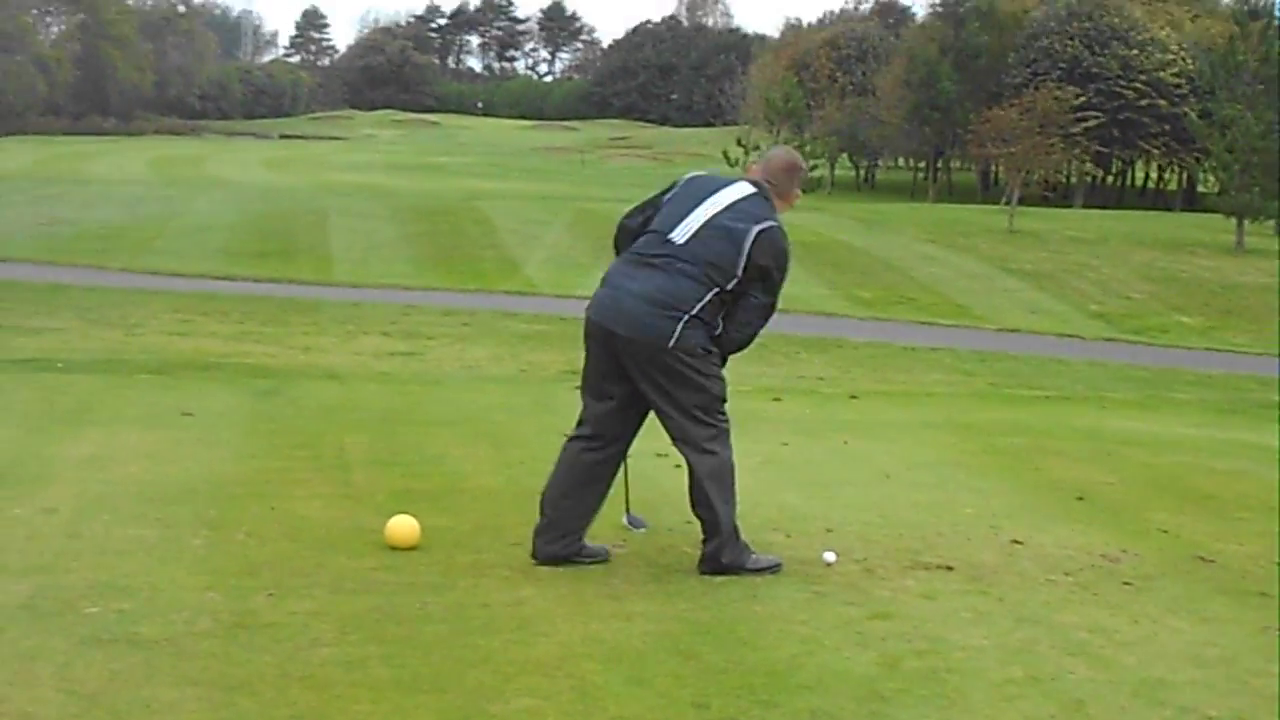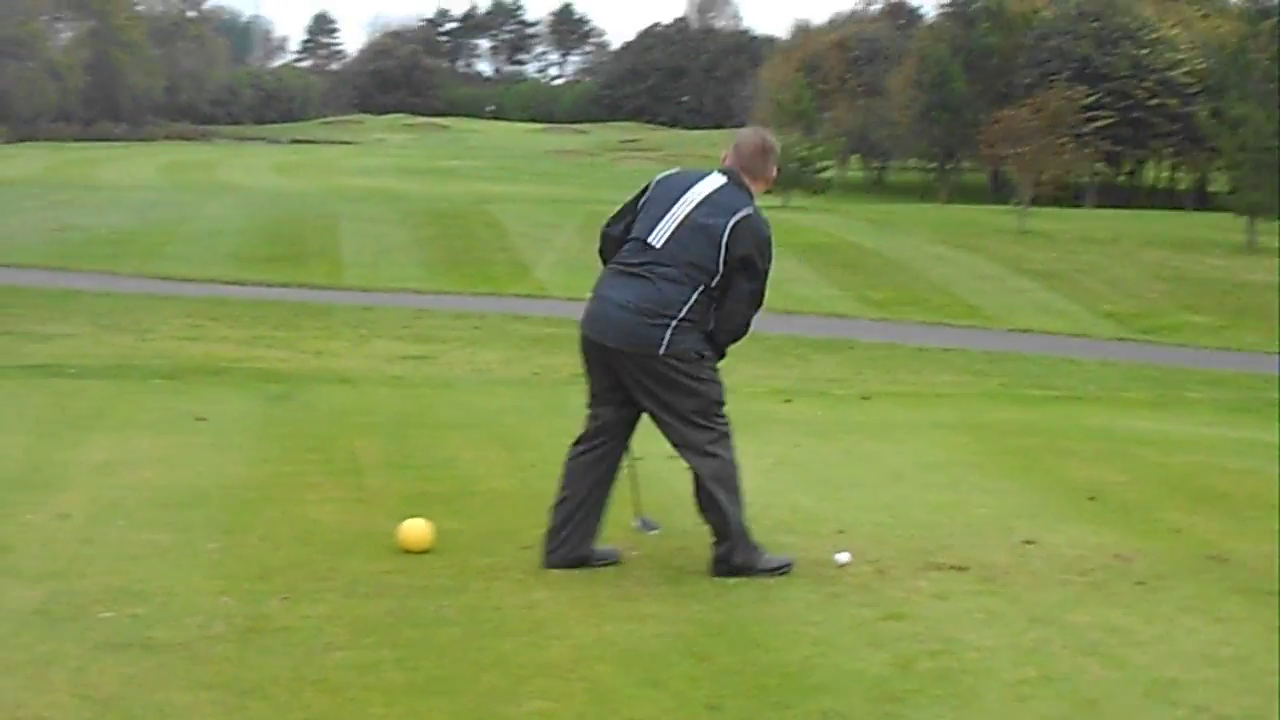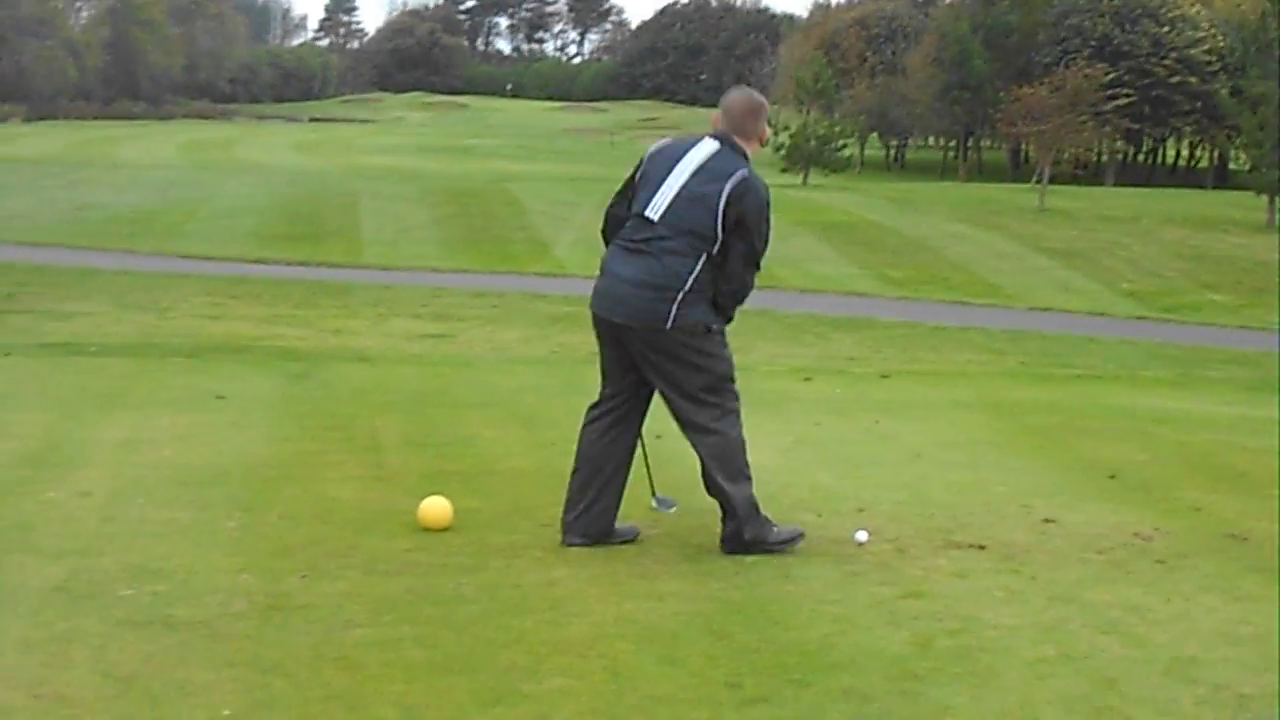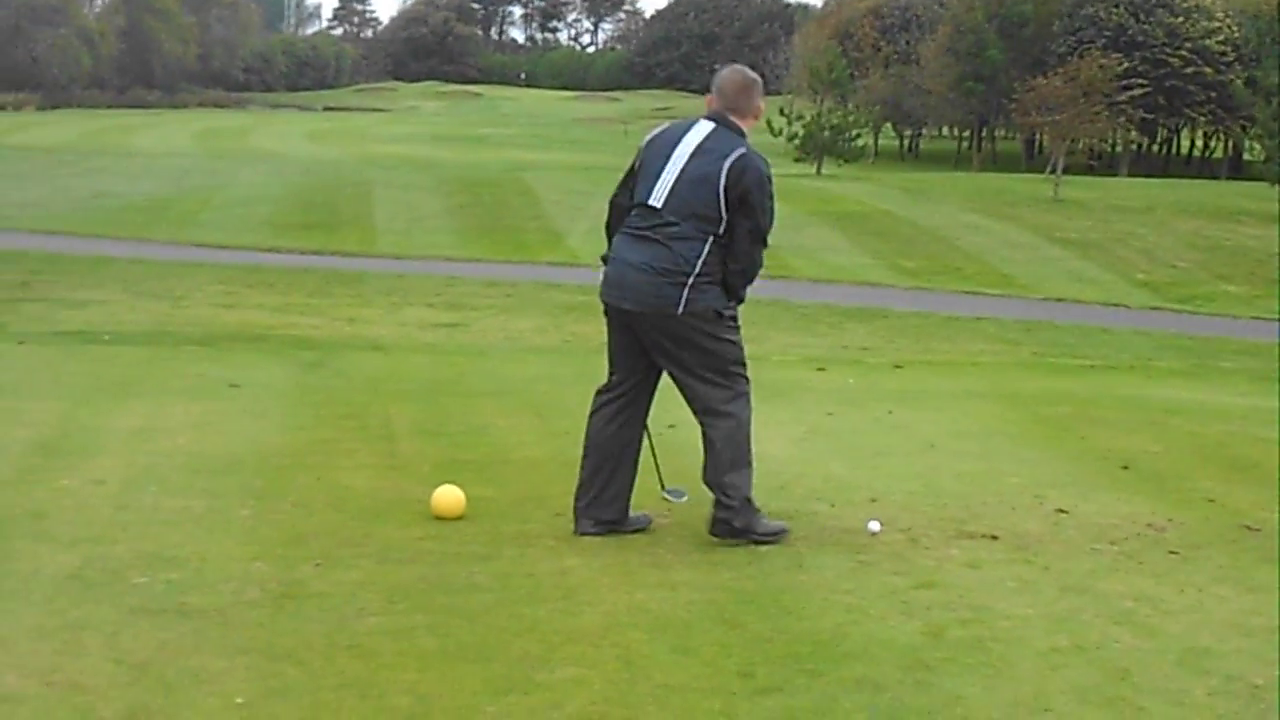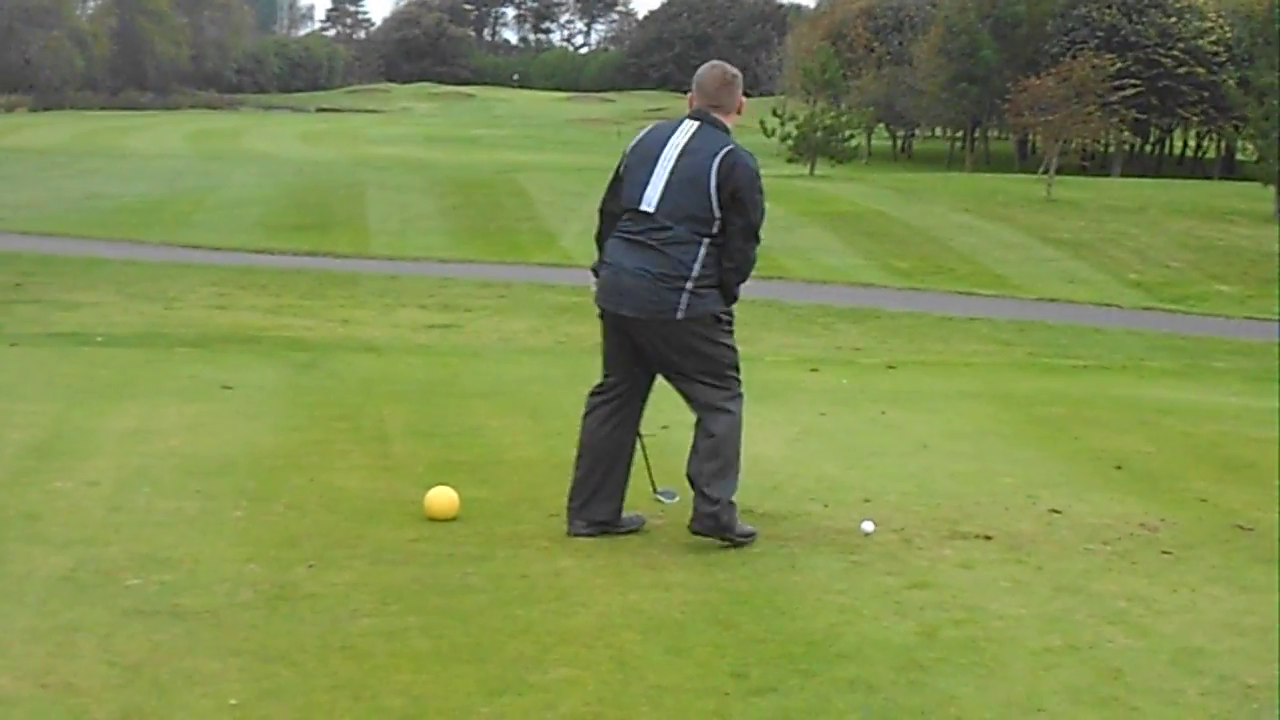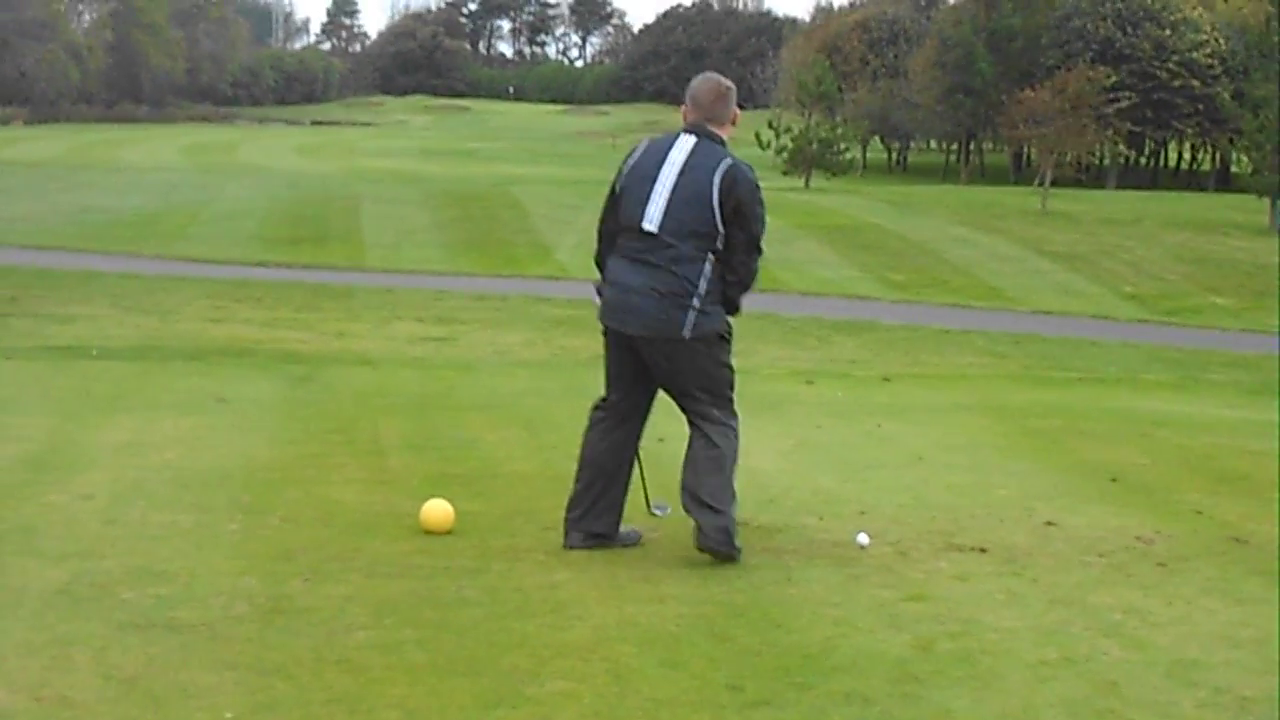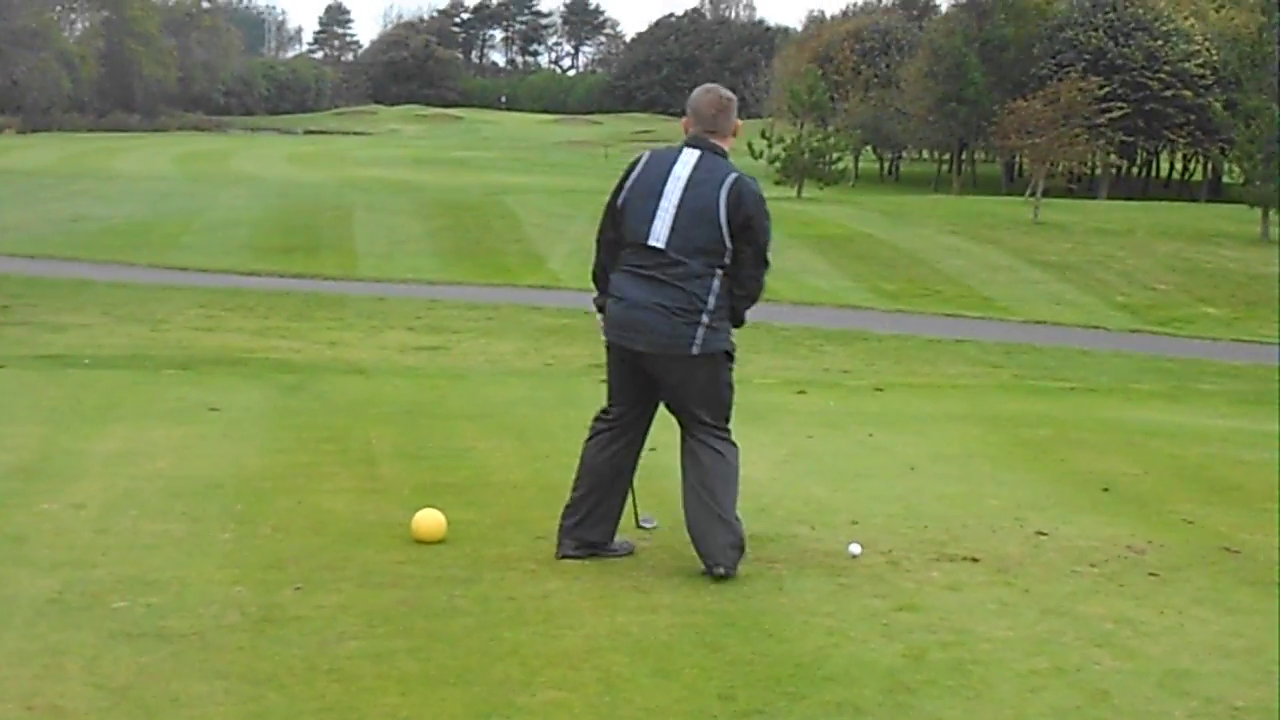
dt=0.1s
person 1, frame 1
left shoulder: (694, 183)
right shoulder: (768, 237)
left elbow: (628, 231)
right elbow: (747, 321)
right wrist: (710, 355)
left hip: (609, 307)
right hip: (670, 332)
left knee: (601, 426)
right knee: (707, 437)
left ankle: (554, 538)
right ankle: (725, 551)
person 1, frame 2
left shoulder: (671, 180)
right shoulder: (749, 224)
left elbow: (612, 235)
right elbow: (737, 313)
right wrist: (705, 351)
left hip: (602, 317)
right hip: (661, 337)
left knee: (604, 431)
right knee: (706, 439)
left ankle: (566, 543)
right ankle: (735, 552)
person 1, frame 3
left shoulder: (665, 151)
right shoulder: (747, 189)
left elbow: (614, 218)
right elbow: (740, 274)
right wrist: (714, 318)
left hip: (611, 294)
right hip: (672, 312)
left knee: (615, 406)
right knee: (715, 414)
left ankle: (586, 522)
right ankle: (745, 526)
person 1, frame 4
left shoulder: (663, 136)
right shoulder: (747, 166)
left elbow: (618, 207)
right elbow: (746, 252)
right wrist: (725, 298)
left hip: (621, 282)
right hip: (682, 296)
left knee: (623, 392)
right knee: (725, 396)
left ankle: (597, 511)
right ankle: (735, 512)
person 1, frame 5
left shoulder: (648, 138)
right shoulder: (735, 163)
left elbow: (609, 213)
right elbow: (741, 248)
right wrist: (720, 297)
left hip: (618, 287)
right hip: (679, 300)
left knee: (616, 395)
right knee: (718, 398)
left ankle: (591, 511)
right ankle: (713, 508)
person 1, frame 6
left shoulder: (644, 153)
right shoulder: (735, 177)
left elbow: (607, 231)
right elbow: (743, 261)
right wrist: (721, 308)
left hip: (622, 305)
right hip: (684, 318)
left knee: (618, 410)
right knee: (714, 419)
left ankle: (588, 523)
right ankle: (714, 525)
person 1, frame 7
left shoulder: (643, 167)
right shoulder: (740, 189)
left elbow: (608, 244)
right elbow: (750, 273)
left wrist: (609, 303)
right wrist: (725, 319)
left hip: (627, 320)
right hip: (690, 332)
left knee: (618, 422)
right knee: (708, 435)
left ankle: (582, 533)
right ankle: (719, 550)
